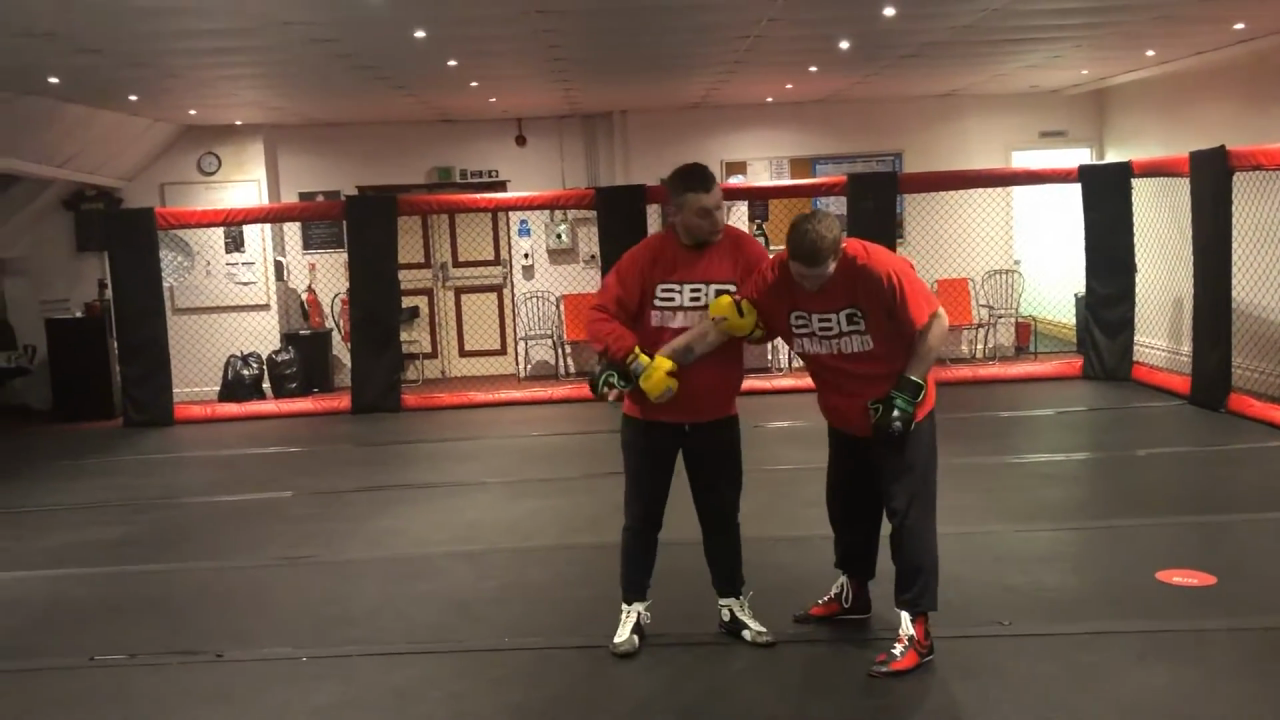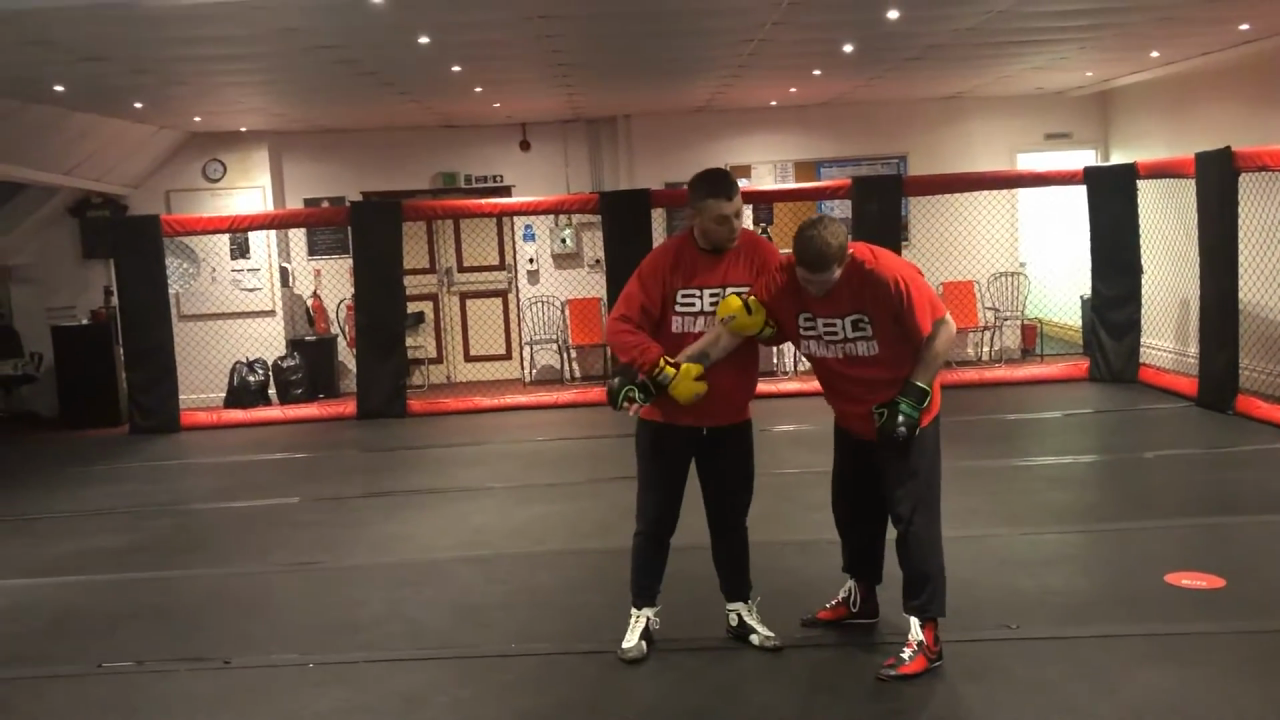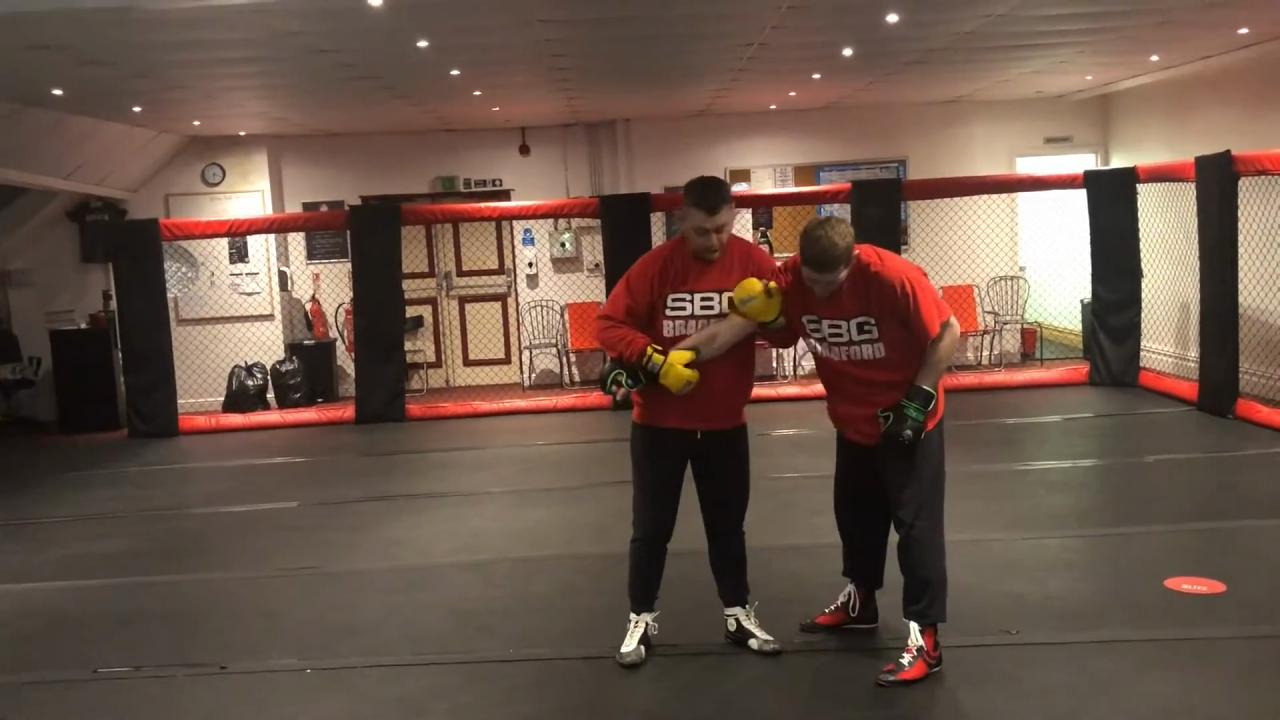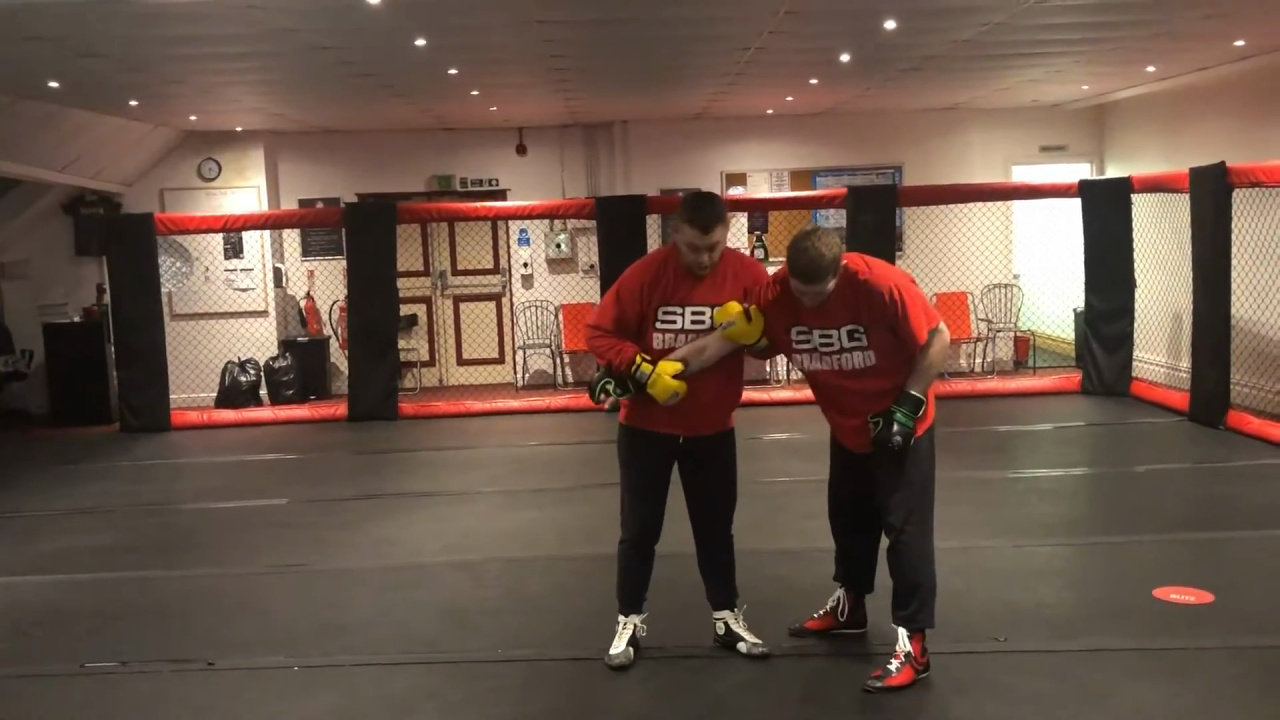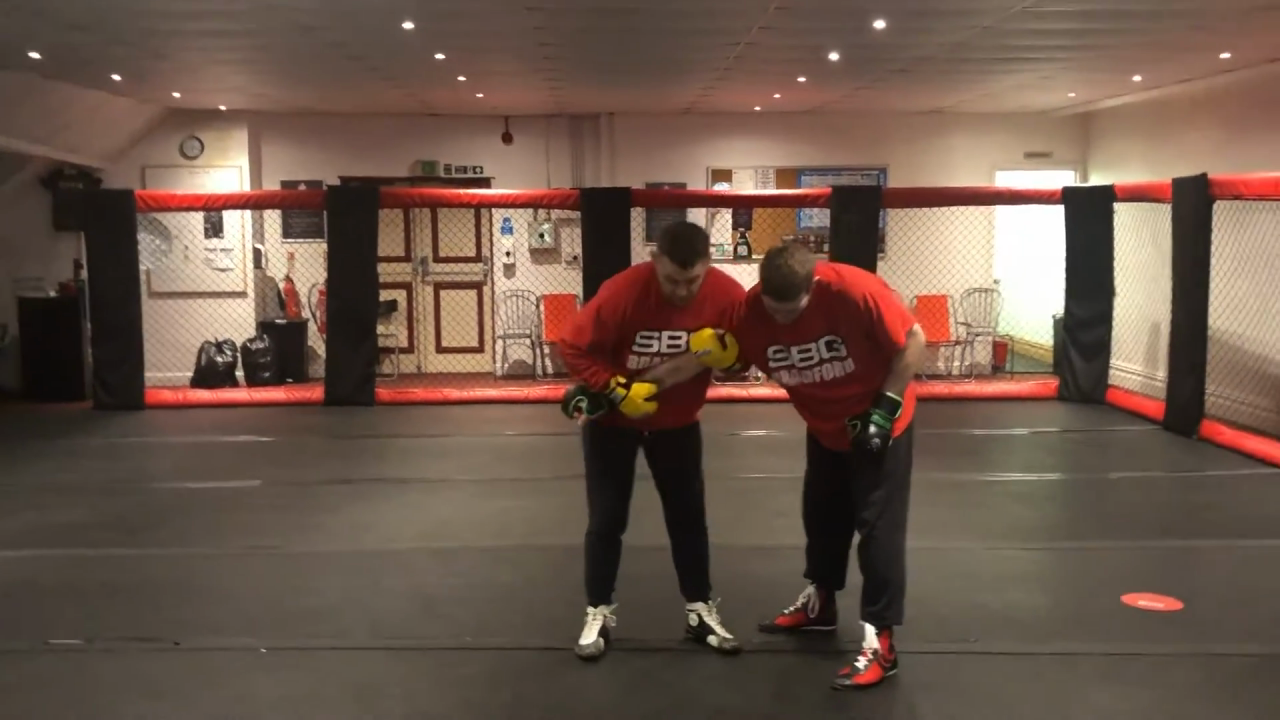
dt=0.3s
person 1, frame 1
left shoulder: (743, 251)
right shoulder: (645, 257)
right elbow: (599, 317)
right wrist: (639, 364)
left hip: (716, 415)
right hip: (649, 413)
left knee: (722, 515)
right knee: (642, 517)
left ankle: (733, 606)
right ankle: (634, 609)
person 1, frame 2
left shoulder: (759, 254)
right shoulder: (664, 260)
right elbow: (621, 326)
right wrist: (667, 373)
left hip: (730, 418)
right hip: (665, 417)
left knee: (730, 520)
right knee: (655, 521)
left ankle: (740, 610)
right ankle: (642, 614)
person 1, frame 3
left shoulder: (753, 260)
right shoulder: (656, 265)
right elbow: (609, 324)
right wrist: (657, 361)
left hip: (726, 423)
right hip: (660, 422)
left knee: (727, 524)
right knee: (651, 527)
left ankle: (738, 616)
right ankle: (641, 620)
person 1, frame 4
left shoulder: (747, 274)
right shoulder: (647, 273)
right elbow: (599, 333)
right wrist: (645, 371)
left hip: (713, 428)
right hip: (646, 426)
left knee: (715, 528)
right knee: (639, 529)
left ankle: (727, 619)
right ankle: (629, 622)
person 1, frame 5
left shoulder: (727, 294)
right shoulder: (622, 293)
right elbow: (574, 348)
right wrist: (620, 392)
left hip: (678, 420)
right hip: (613, 417)
left knee: (689, 515)
right knee: (607, 518)
left ankle: (701, 611)
right ankle: (598, 613)
person 2, frame 1
left shoulder: (881, 270)
right shoulder: (774, 278)
left elbow: (936, 324)
right elbow: (716, 328)
left wrist: (906, 392)
left hip: (901, 410)
right hip: (844, 414)
left knee: (909, 511)
right knee: (847, 506)
left ankle: (916, 628)
right ankle: (852, 592)
person 2, frame 2
left shoulder: (887, 274)
right shoulder: (782, 281)
left elbow: (943, 329)
right elbow: (729, 331)
left wrist: (912, 397)
left hip: (907, 415)
right hip: (851, 418)
left knee: (913, 516)
right knee: (853, 509)
left ankle: (925, 632)
right ankle: (859, 595)
person 2, frame 3
left shoulder: (894, 277)
right shoulder: (788, 282)
left elbow: (947, 332)
right elbow: (735, 325)
left wrist: (917, 400)
left hip: (909, 419)
right hip: (852, 422)
left knee: (916, 521)
right knee: (855, 513)
left ankle: (924, 638)
right ankle: (859, 600)
person 2, frame 4
left shoulder: (882, 284)
right shoulder: (776, 293)
left elbow: (937, 339)
right elbow: (721, 340)
left wrist: (907, 405)
left hip: (900, 425)
right hip: (847, 428)
left knee: (906, 527)
right knee: (848, 519)
left ankle: (912, 644)
right ankle: (848, 606)
person 2, frame 5
left shoulder: (854, 290)
right shoulder: (750, 312)
left elbow: (912, 341)
right elbow: (706, 357)
left wrist: (883, 409)
left hip: (882, 422)
right hip: (825, 425)
left knee: (879, 525)
right knee: (822, 518)
left ankle: (880, 641)
right ankle: (818, 604)
